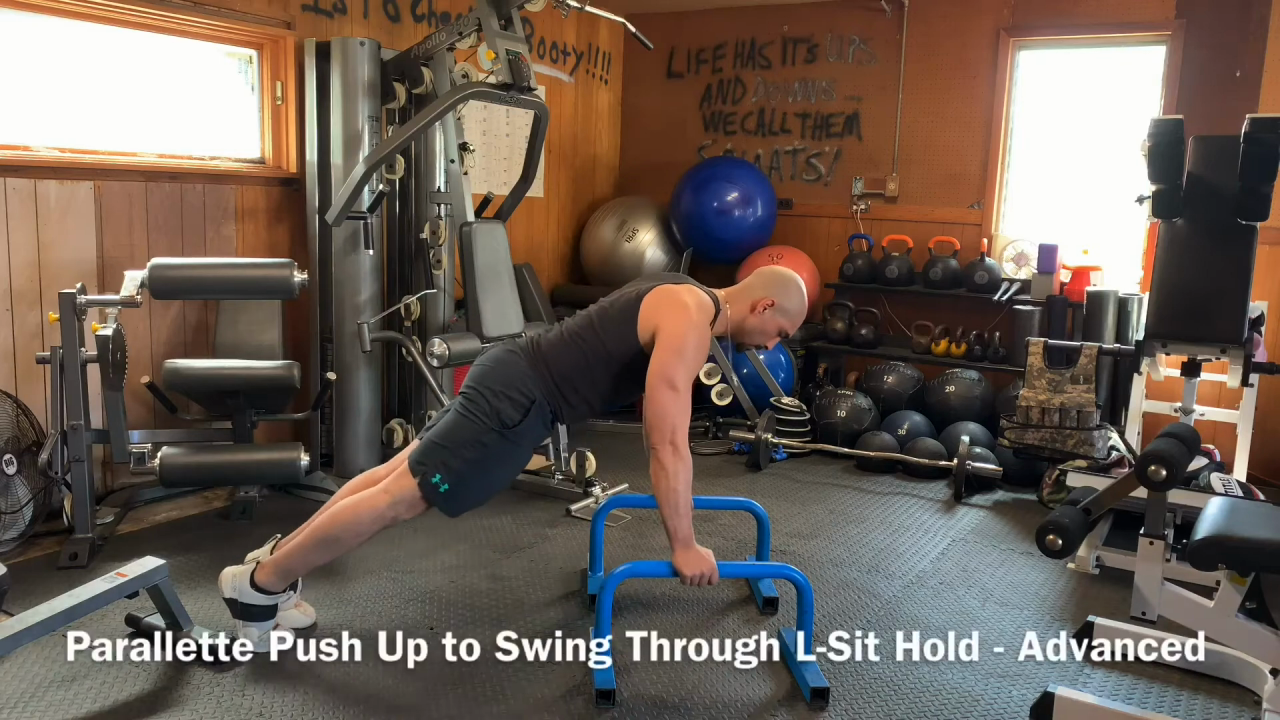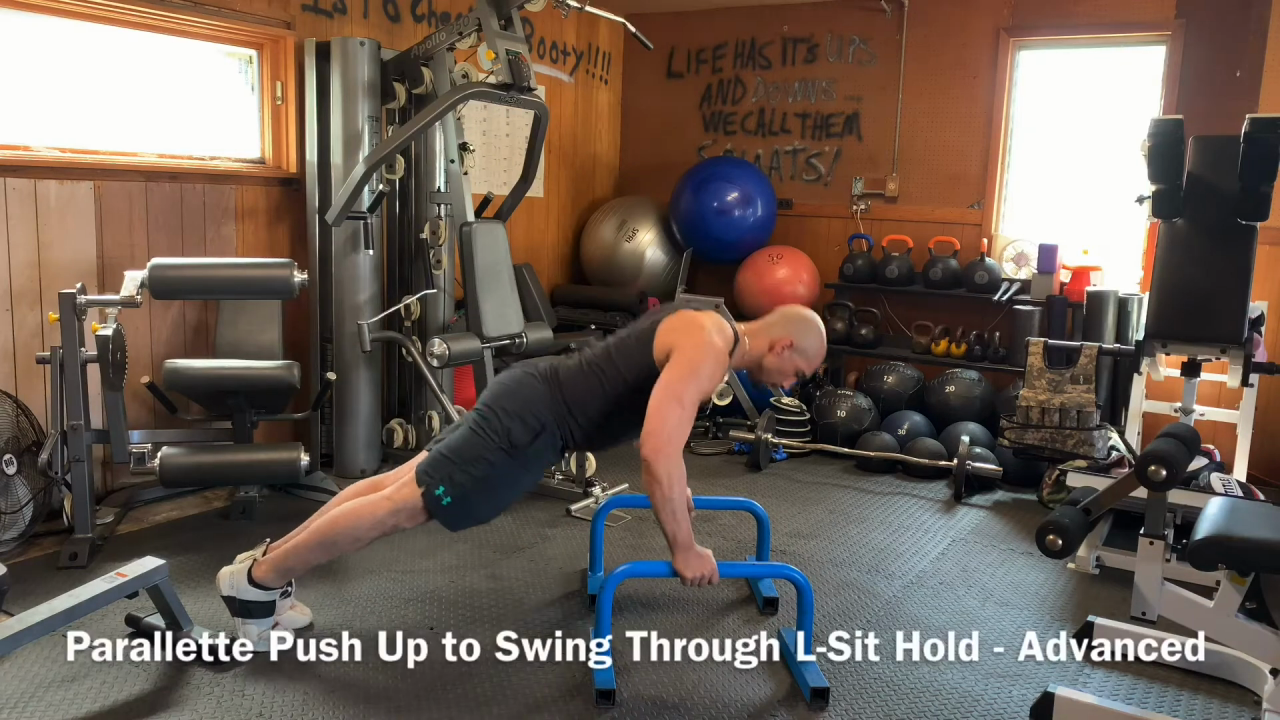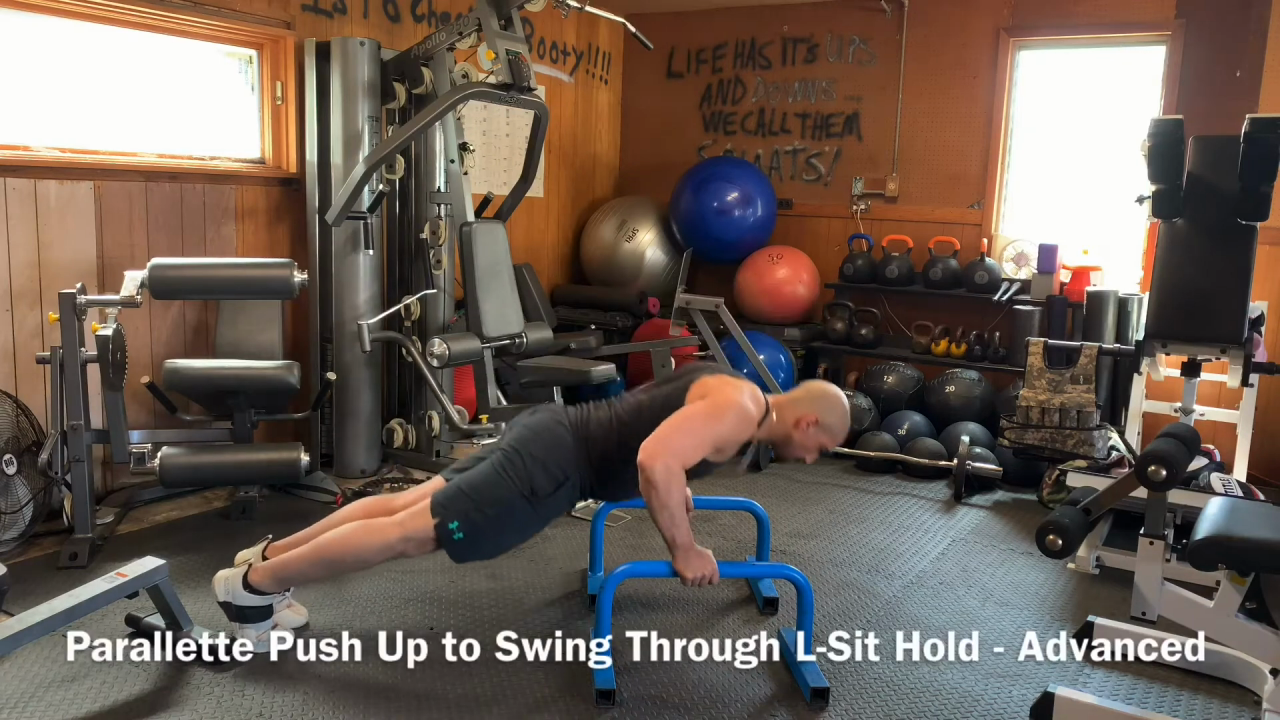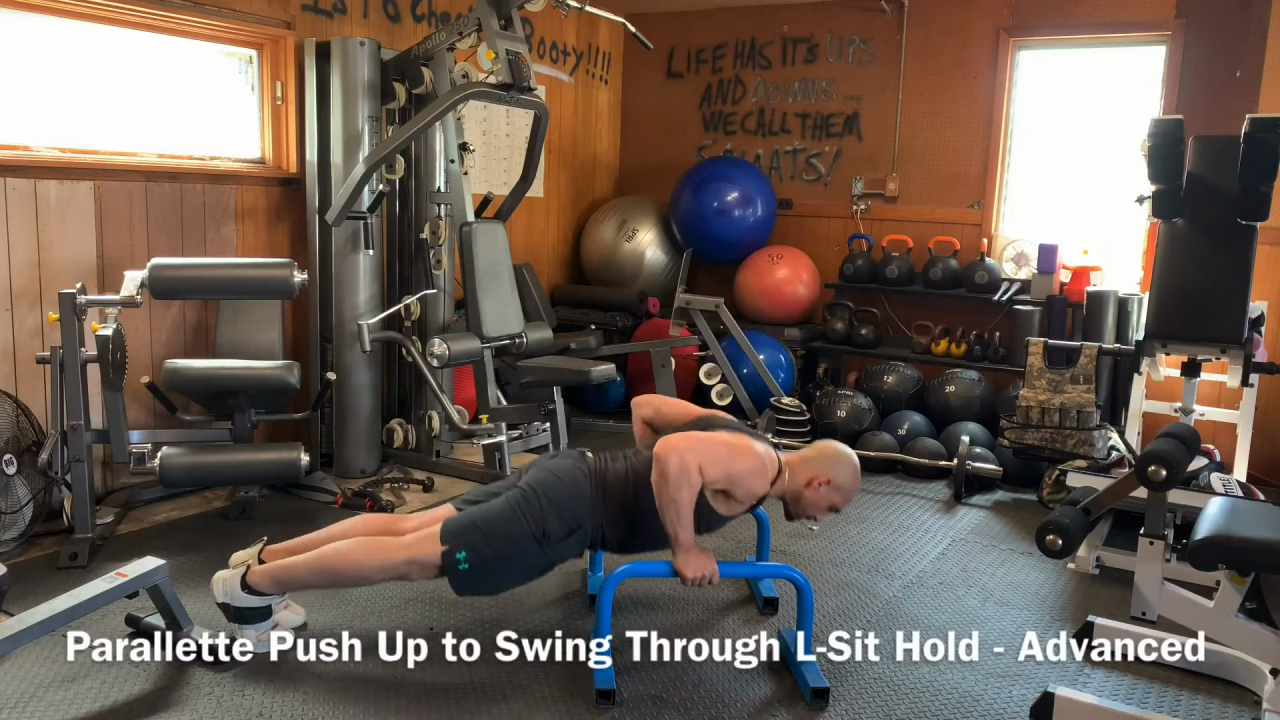
dt=0.2s
person 1, frame 1
left shoulder: (685, 300)
right shoulder: (689, 321)
left elbow: (658, 414)
right elbow: (669, 442)
left wrist: (672, 488)
right wrist: (684, 546)
left hip: (514, 375)
right hip: (517, 399)
left knee: (397, 473)
right knee: (399, 497)
left ankle: (276, 559)
right ankle: (259, 585)
person 1, frame 2
left shoulder: (705, 327)
right shoulder: (708, 347)
right elbow: (657, 451)
left wrist: (671, 488)
right wrist: (685, 550)
left hip: (530, 396)
right hip: (532, 421)
left knee: (398, 483)
right knee: (401, 508)
left ankle: (270, 559)
right ankle: (257, 582)
person 1, frame 3
left shoulder: (724, 385)
right shoulder: (739, 409)
right elbow: (653, 462)
left wrist: (671, 484)
right wrist: (684, 550)
left hip: (552, 433)
right hip: (552, 466)
left knee: (410, 505)
right knee: (409, 533)
left ankle: (268, 554)
right ankle: (254, 583)
person 1, frame 4
left shoulder: (736, 432)
right shoulder: (757, 468)
left elbow: (643, 405)
right elbow: (672, 458)
right wrist: (685, 549)
left hip: (567, 476)
right hip: (566, 510)
left knee: (413, 526)
right knee: (413, 558)
left ankle: (266, 555)
right ankle: (252, 583)
